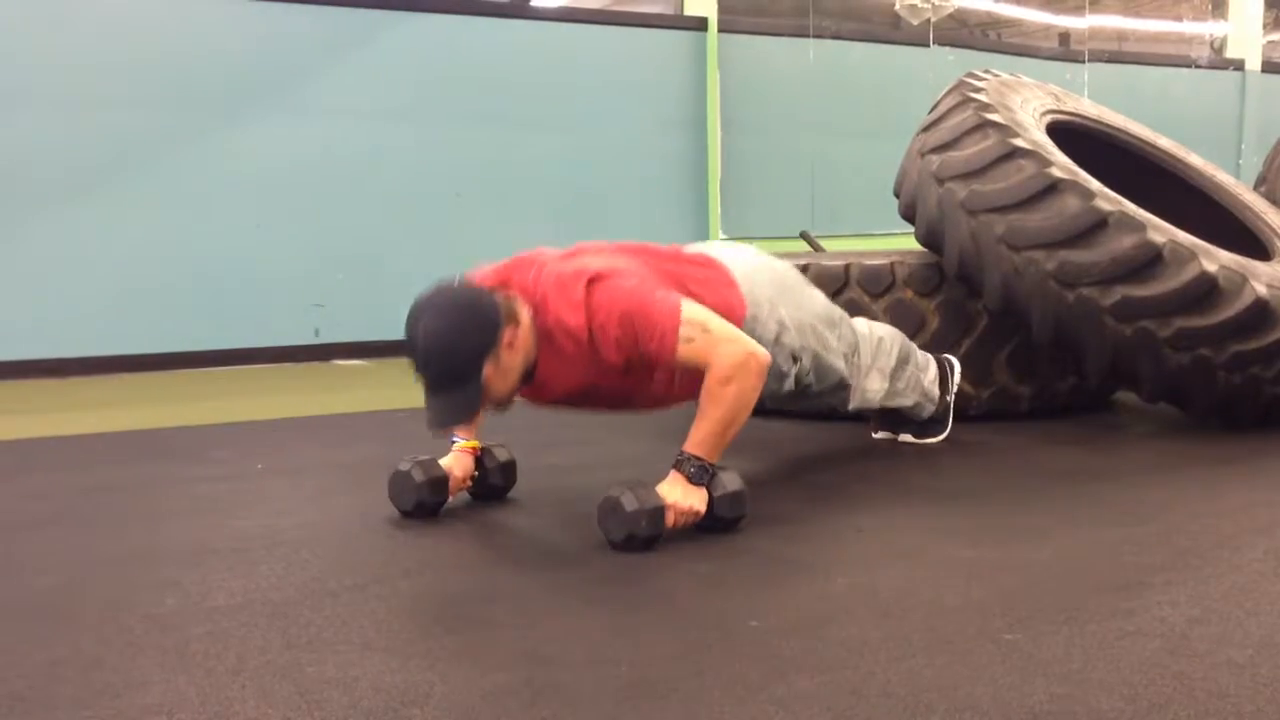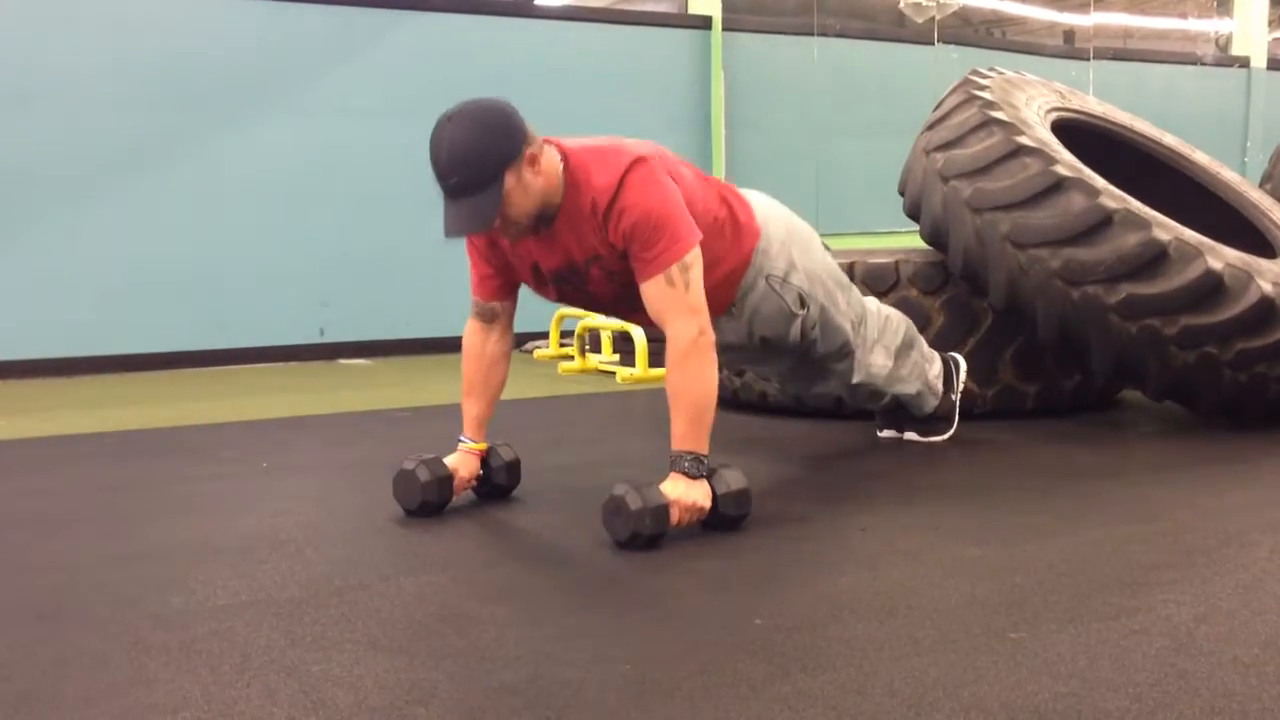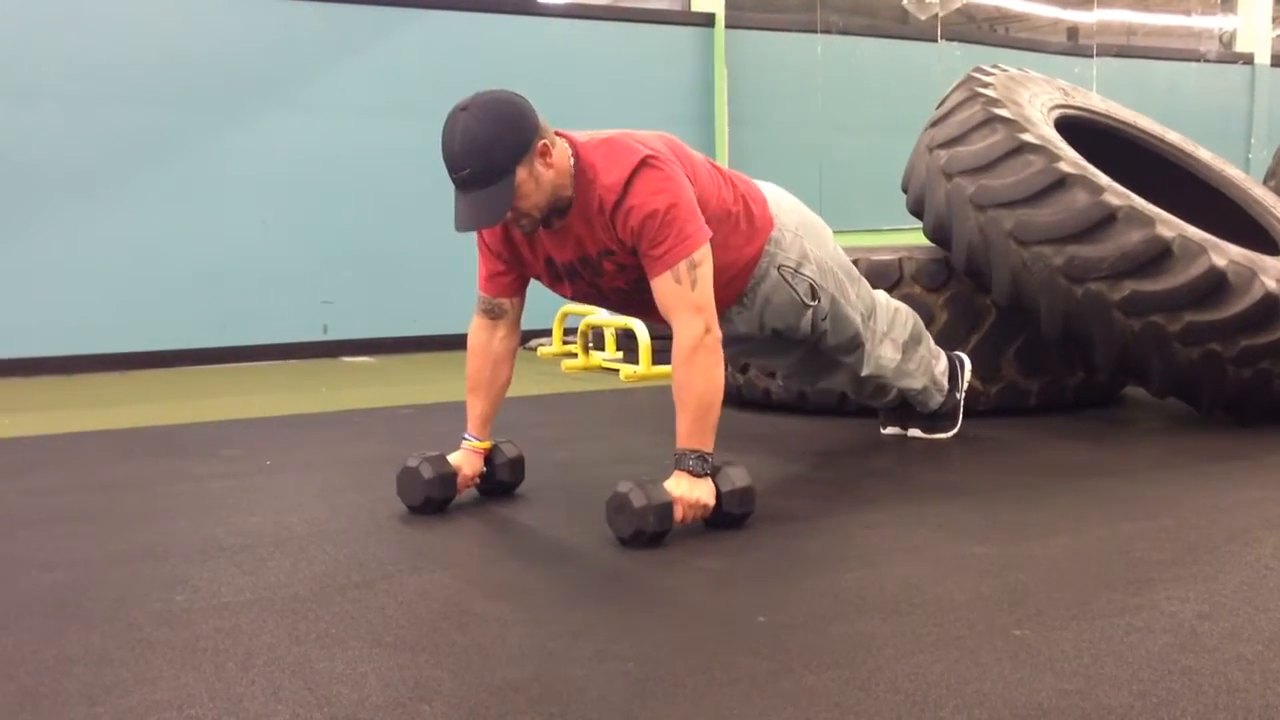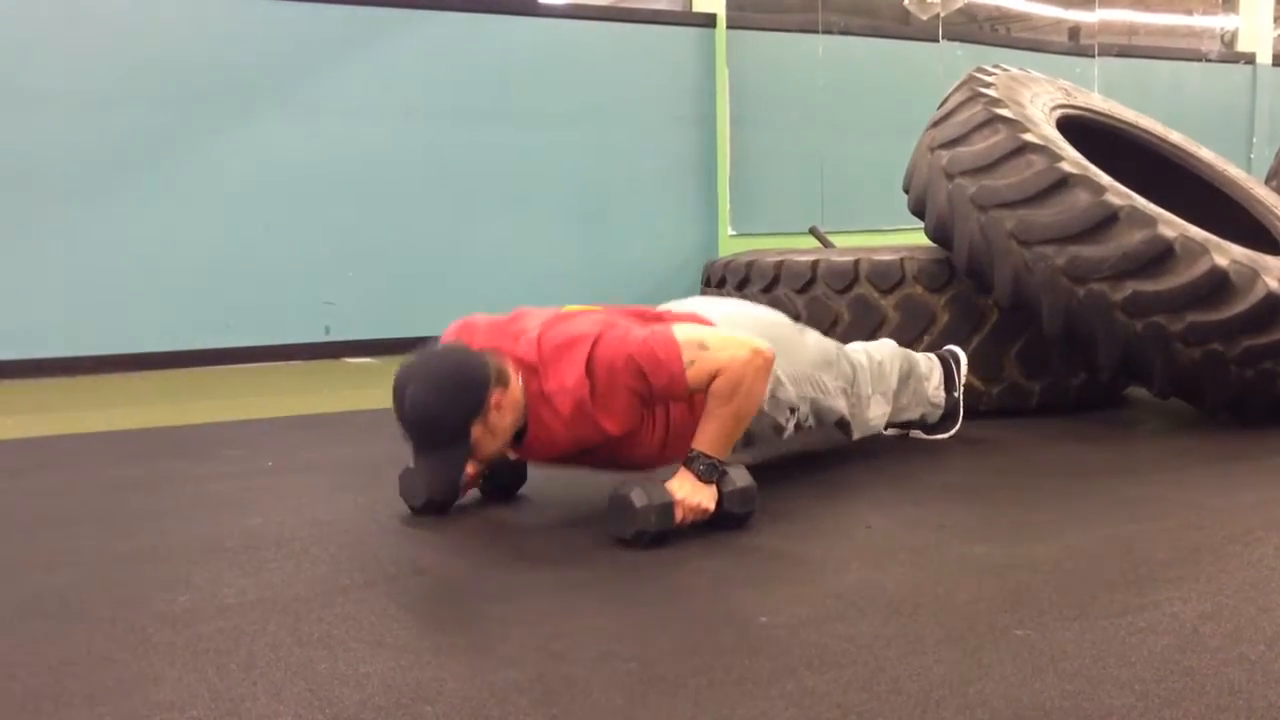
dt=1s
person 1, frame 1
left shoulder: (600, 311)
right shoulder: (479, 304)
left elbow: (746, 361)
right elbow: (456, 367)
left wrist: (689, 474)
right wrist: (464, 444)
left hip: (744, 311)
right hip: (681, 291)
left knee: (849, 364)
right knee: (819, 384)
left ankle: (930, 382)
right ankle: (900, 399)
person 1, frame 2
left shoulder: (627, 189)
right shoulder: (499, 209)
left elbow: (690, 337)
right elbow: (488, 322)
left wrist: (689, 469)
right wrist: (472, 442)
left hip: (757, 258)
left knee: (860, 340)
right knee: (818, 369)
left ankle: (936, 381)
right ankle: (906, 405)
person 1, frame 3
left shoulder: (638, 184)
right shoulder: (506, 211)
left elbow: (697, 332)
right elbow: (495, 322)
left wrist: (692, 467)
right wrist: (475, 442)
left hip: (771, 255)
right hip: (715, 293)
left knee: (867, 338)
right knee: (824, 363)
left ankle: (940, 382)
right ankle: (905, 396)
person 1, frame 4
left shoulder: (591, 377)
right shoulder: (467, 350)
left elbow: (750, 355)
left wrist: (701, 469)
right wrist: (473, 461)
left hip: (739, 359)
right hip: (673, 340)
left knee: (848, 390)
left ankle: (935, 376)
right ankle: (879, 360)
